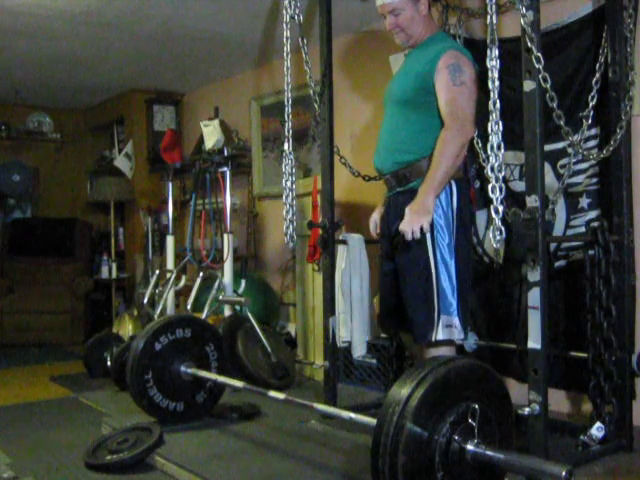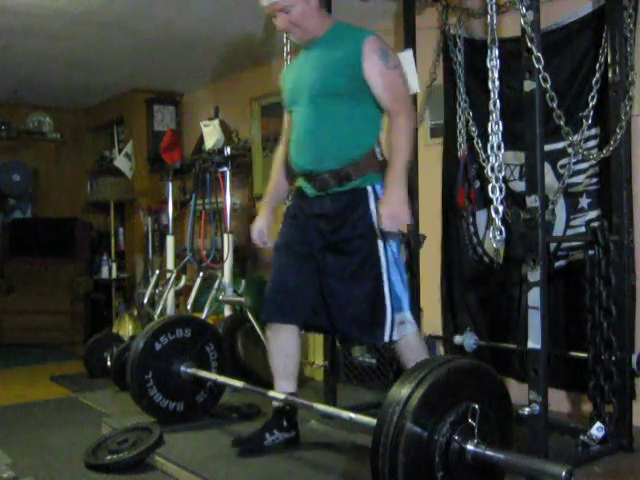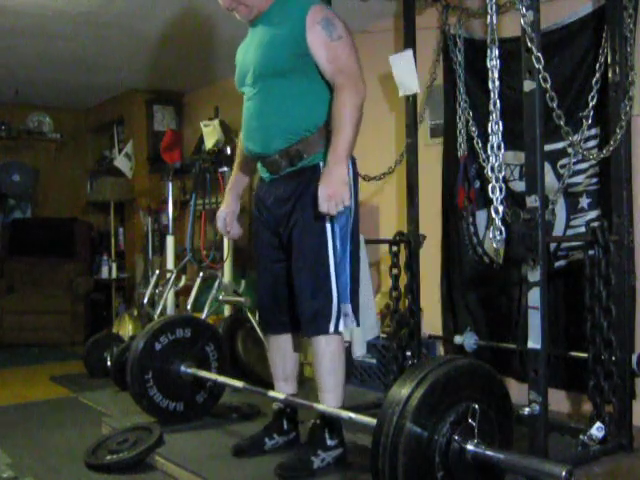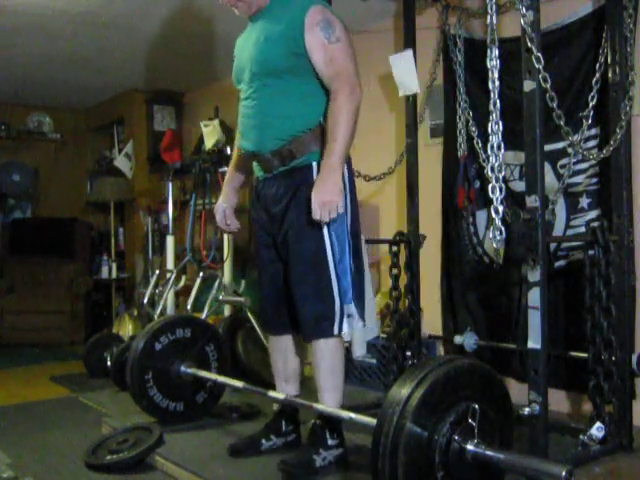
dt=1s
person 1, frame 1
left shoulder: (449, 59)
right shoulder: (411, 61)
left elbow: (459, 130)
left wrist: (423, 200)
left hip: (431, 198)
right hip: (400, 198)
left knee: (434, 316)
right knee: (398, 314)
person 1, frame 2
left shoulder: (364, 46)
right shoulder: (292, 71)
left elbow: (401, 113)
left wrist: (394, 187)
right wrist: (267, 209)
left hip: (359, 198)
right hip: (306, 202)
left knee: (389, 312)
right knee: (280, 308)
right ankle: (285, 418)
person 1, frame 3
right shoulder: (247, 46)
left elbow: (349, 86)
left wrist: (337, 165)
right wrist: (232, 195)
left hip: (315, 176)
right hip: (270, 185)
left knee: (321, 305)
right knee: (275, 309)
left ankle: (329, 432)
right ankle: (286, 420)
person 1, frame 4
right shoulder: (246, 39)
left elbow: (346, 89)
left wrist: (331, 172)
right wrist: (229, 187)
left hip: (310, 176)
right hip: (267, 184)
left knee: (319, 307)
right knee: (276, 309)
left ankle: (329, 434)
right ankle: (286, 420)
